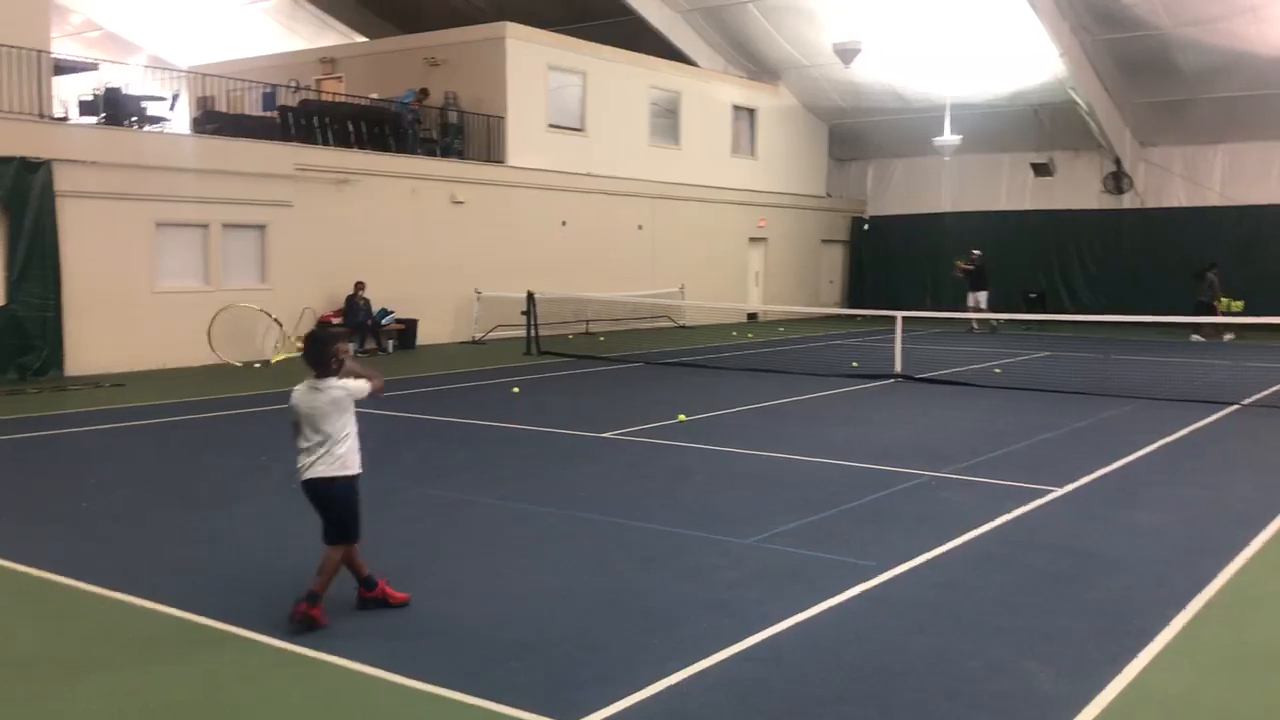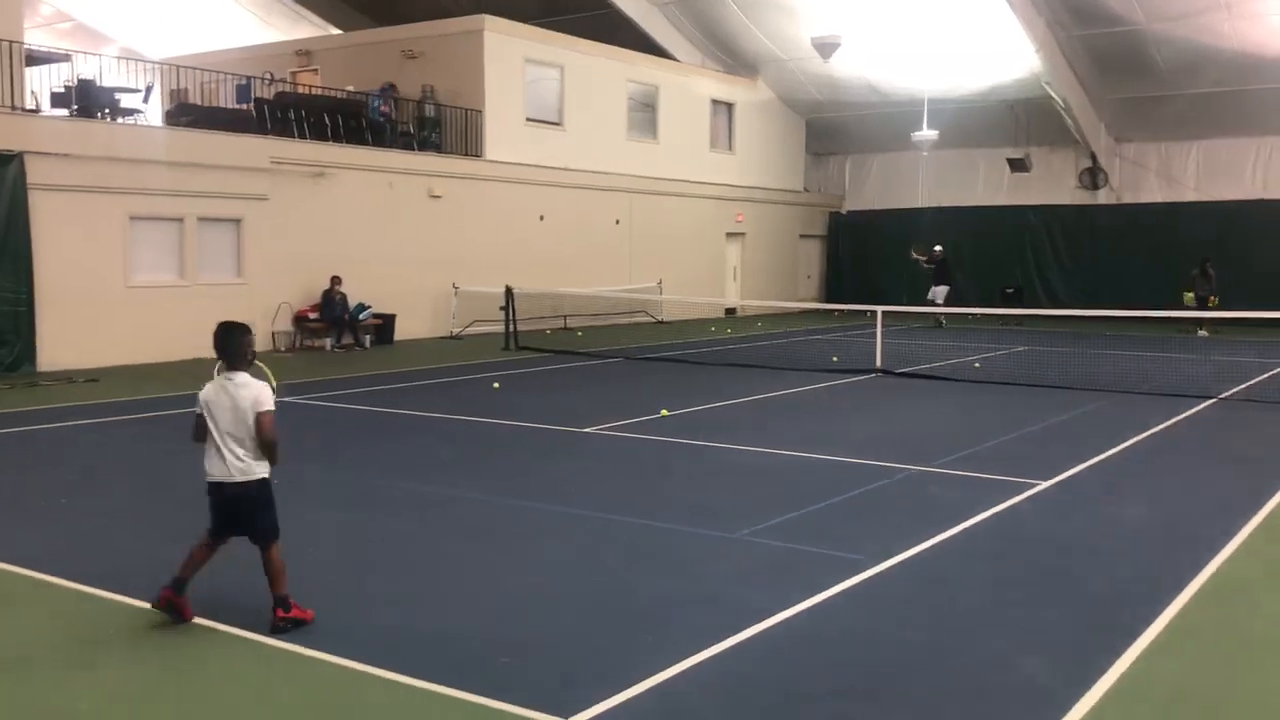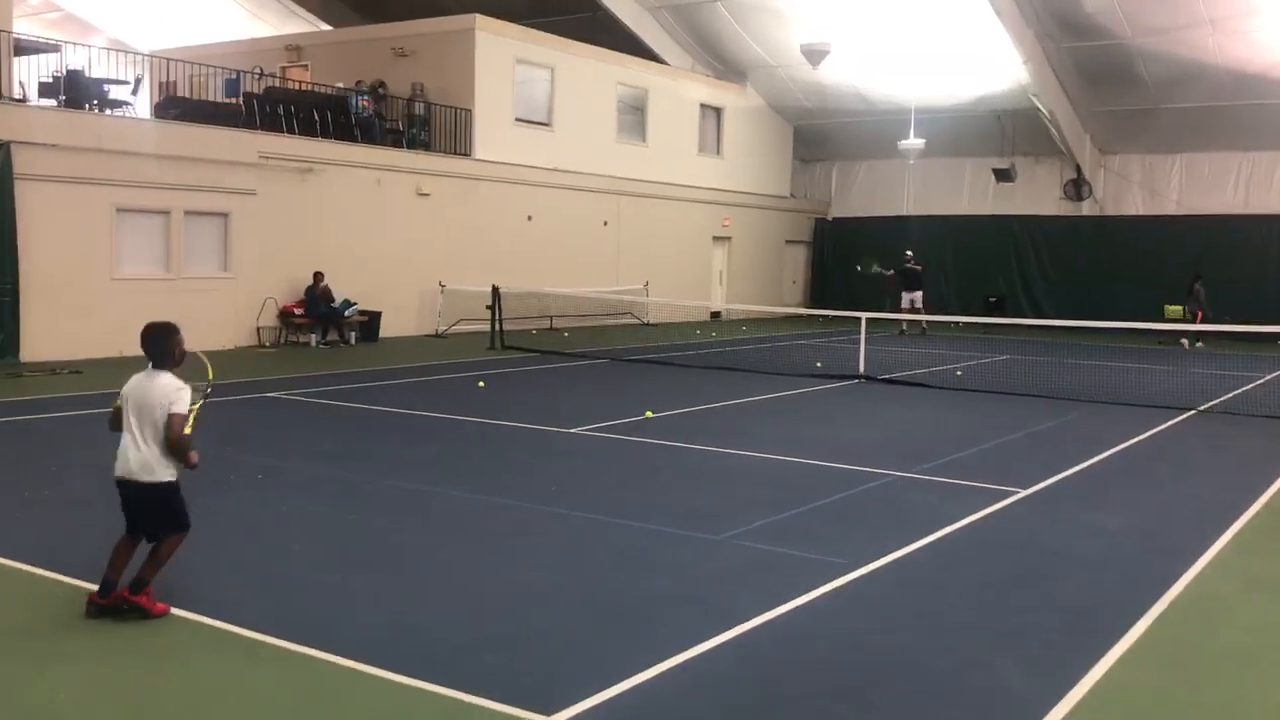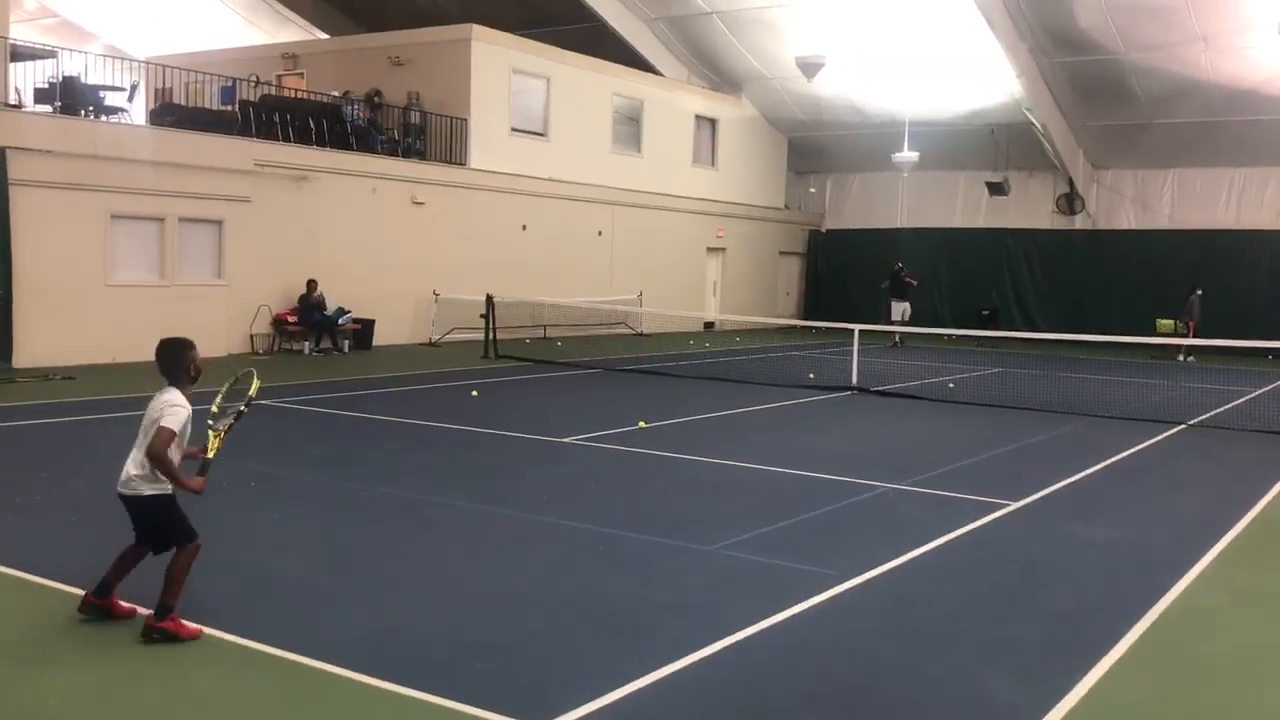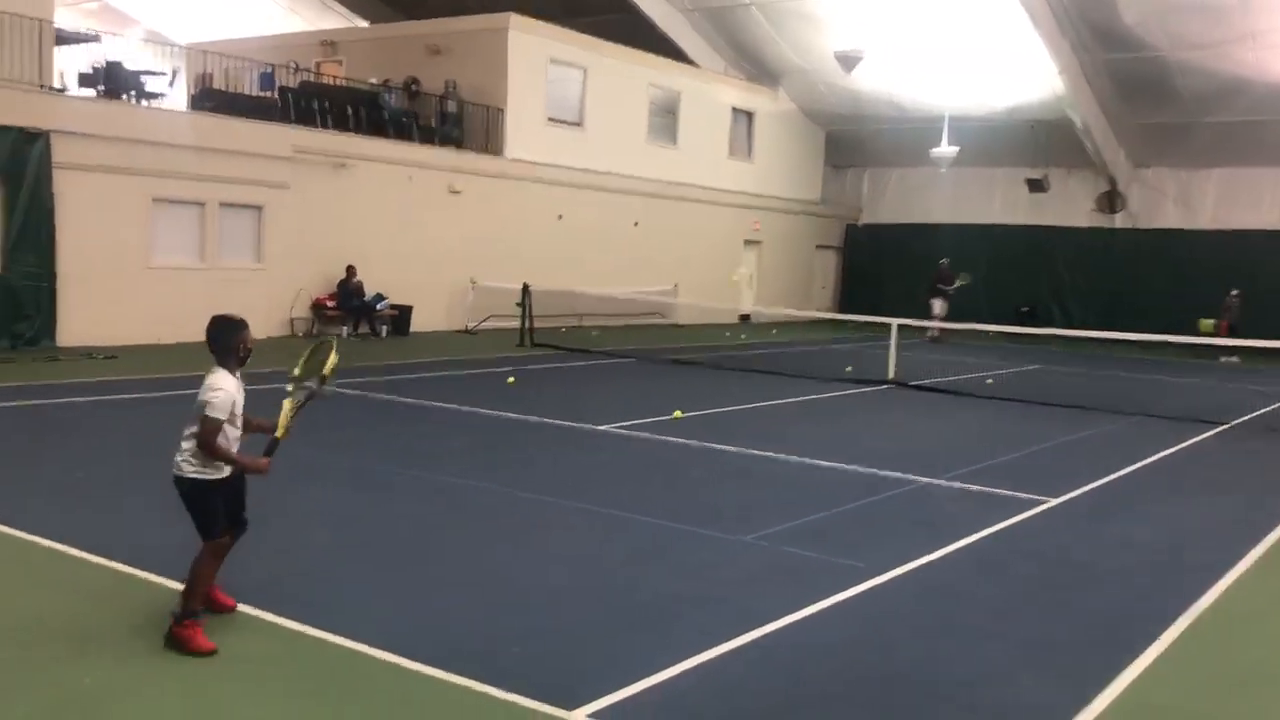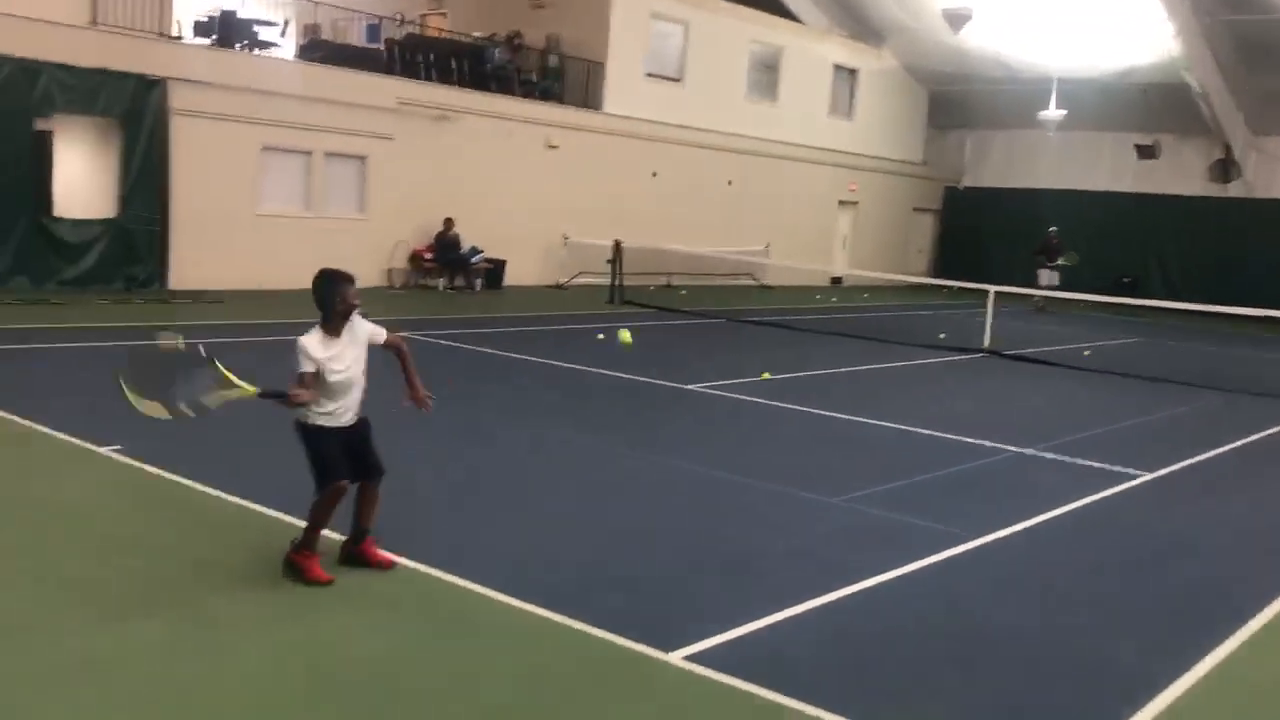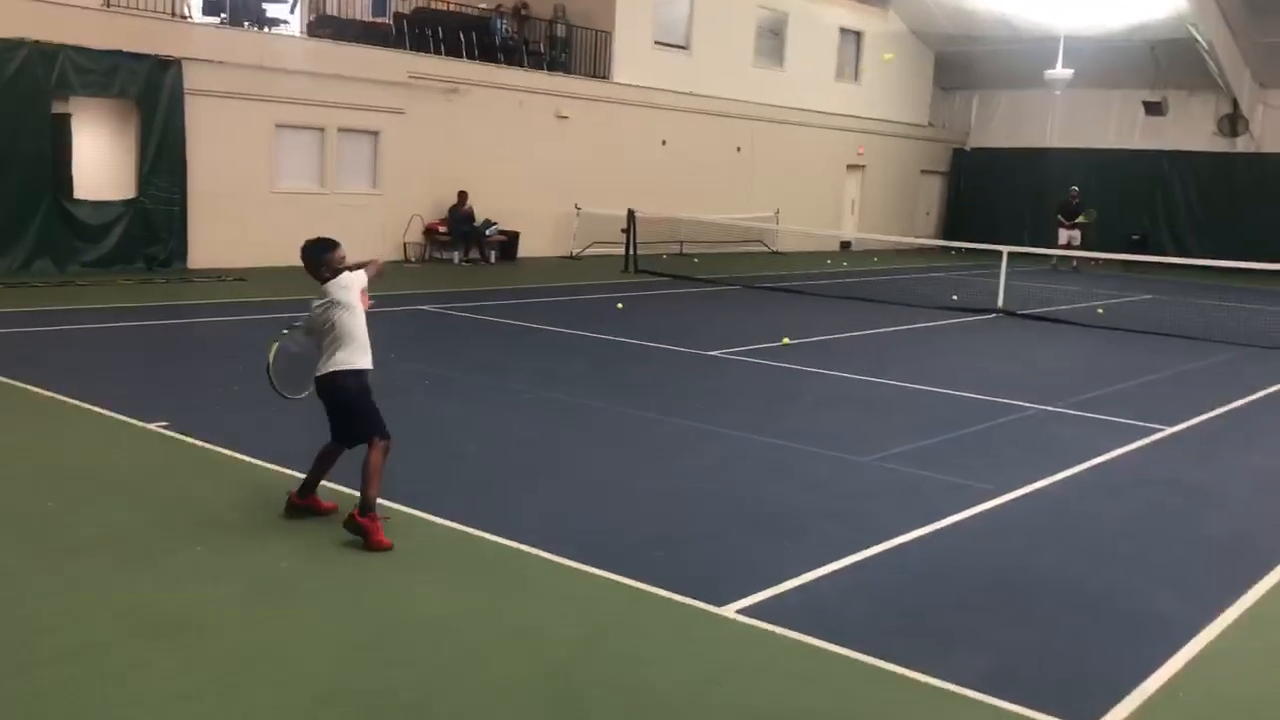
dt=0.5s
person 1, frame 1
left shoulder: (298, 395)
right shoulder: (345, 389)
right elbow: (377, 384)
right wrist: (354, 369)
left hip: (310, 477)
right hip: (337, 477)
left knee: (342, 536)
right knee: (341, 541)
left ankle: (371, 588)
right ankle: (308, 604)
person 1, frame 2
left shoulder: (208, 391)
right shoulder: (258, 390)
left elbow: (197, 434)
right elbow: (268, 436)
right wrist: (271, 457)
left hip: (216, 479)
right hip: (250, 479)
left knee: (216, 534)
right knee: (269, 541)
left ankle: (173, 591)
right ankle: (284, 609)
person 1, frame 3
left shoulder: (134, 382)
right shoulder: (178, 390)
left elbow: (115, 423)
right elbow: (174, 435)
right wrist: (188, 458)
left hip: (126, 472)
right hip: (156, 477)
left knee: (134, 533)
right knee: (176, 530)
left ankle: (105, 595)
right ankle: (137, 591)
person 1, frame 4
left shoulder: (164, 399)
right shoulder: (178, 406)
right elbow: (154, 451)
left wrist: (190, 452)
right wrist: (185, 482)
left hip: (134, 486)
right hip: (148, 491)
left knee: (147, 542)
right knee: (188, 544)
left ankle: (100, 597)
right ankle: (162, 619)
person 1, frame 5
left shoulder: (228, 379)
right shoulder: (221, 389)
right elbow: (207, 442)
left wrist: (268, 426)
right wrist: (247, 465)
left hip: (218, 471)
right hip: (198, 474)
left knee: (232, 530)
right knee: (217, 539)
left ankle: (203, 589)
right ankle: (184, 622)
person 1, frame 6
left shoulder: (363, 328)
right shoulder: (308, 345)
left elbow: (399, 345)
right elbow: (306, 390)
left wrist: (414, 385)
right wrist: (299, 396)
left hip: (352, 420)
right hip: (320, 427)
left knee: (371, 477)
right knee: (336, 485)
left ankle: (359, 543)
right ankle: (301, 553)
person 1, frame 7
left shoulder: (319, 307)
right shoulder: (345, 284)
right elbow: (374, 265)
right wrist: (359, 266)
left hip: (330, 377)
right hip: (347, 377)
left knee: (341, 440)
right knee: (379, 441)
left ankle: (303, 496)
right ankle: (365, 515)
